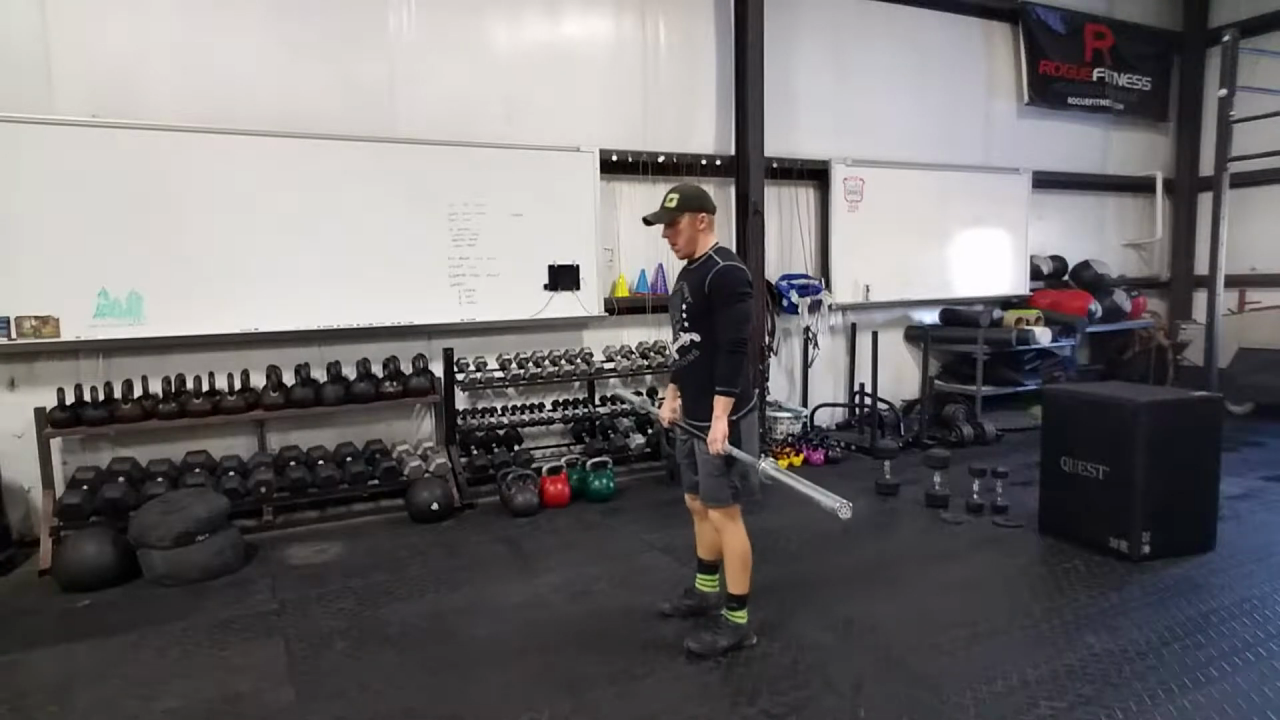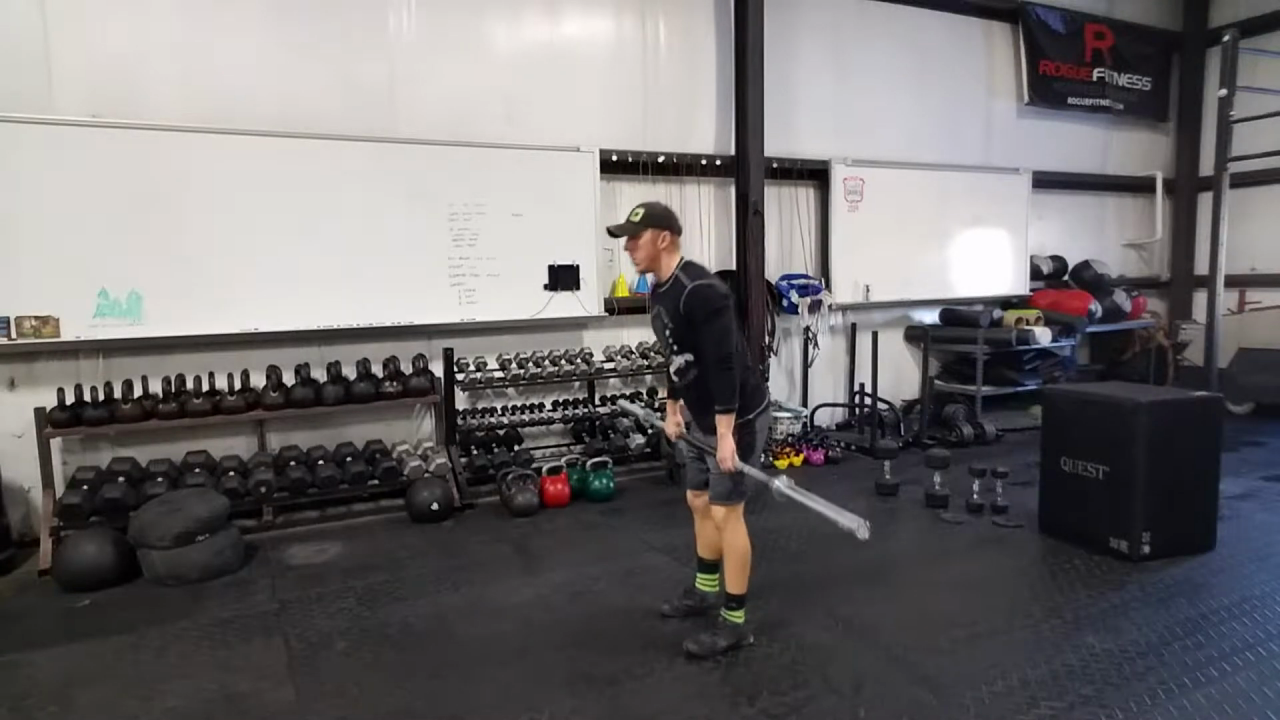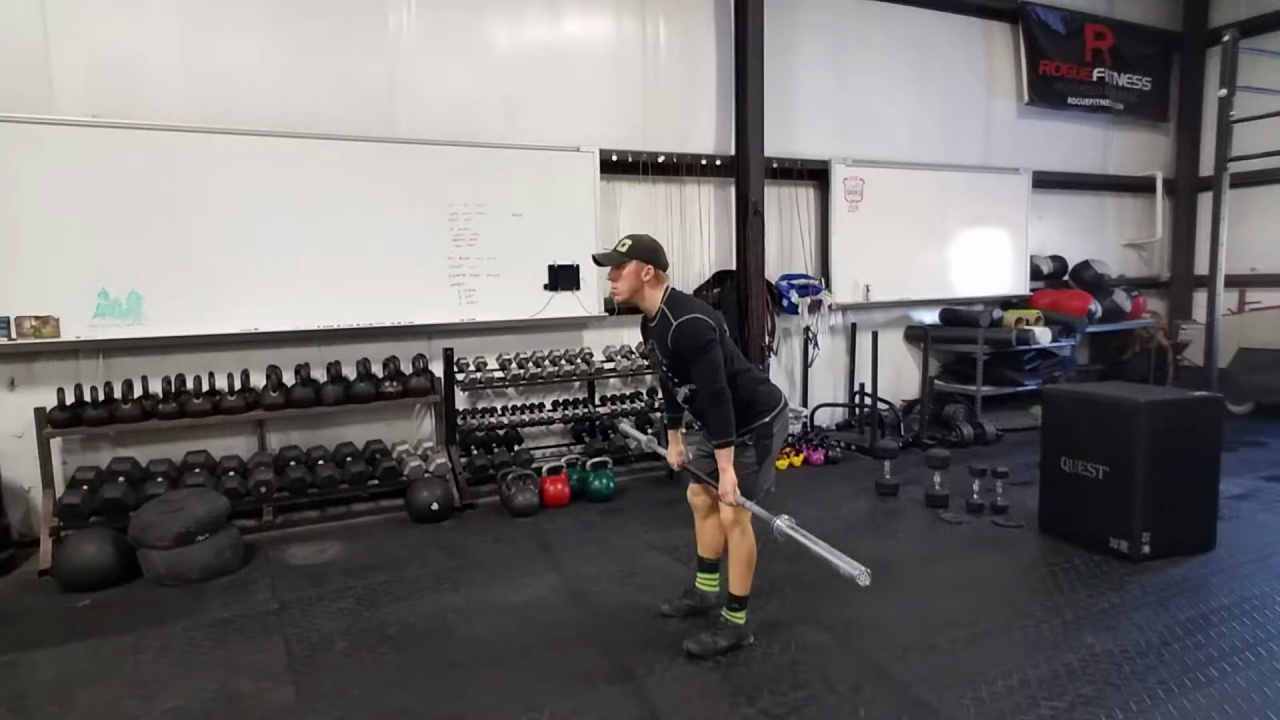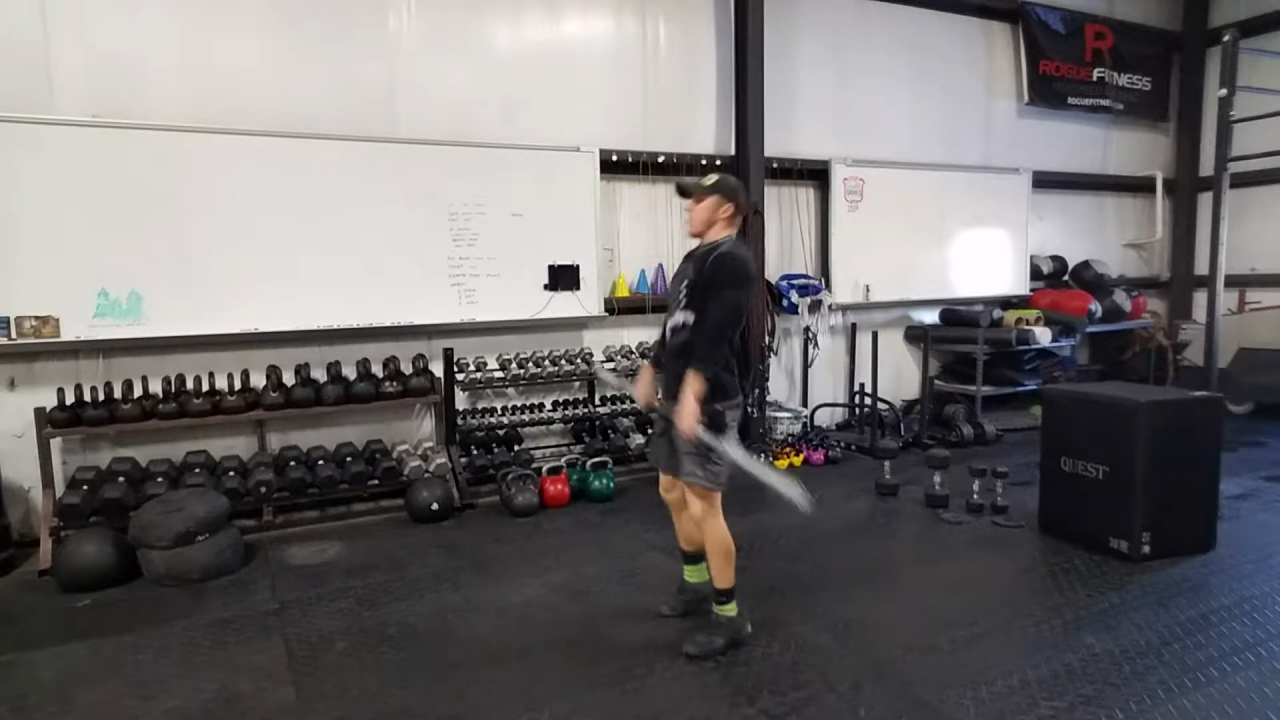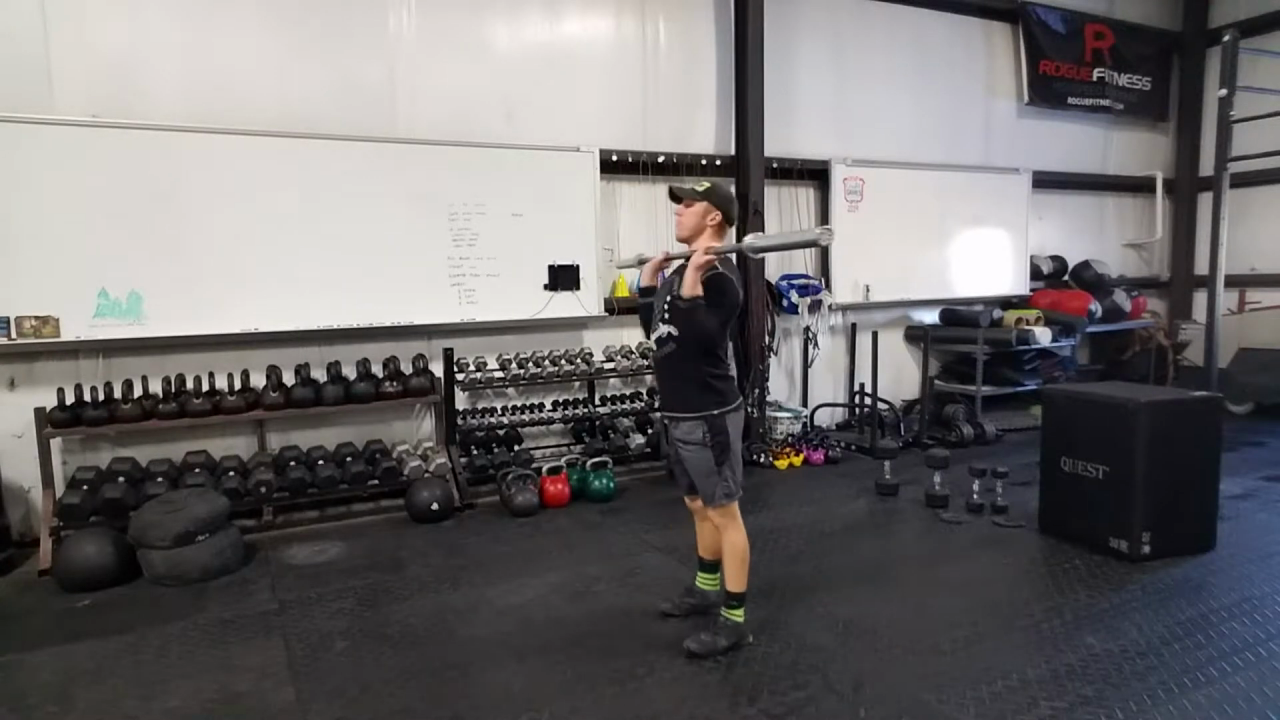
dt=0.4s
person 1, frame 1
left shoulder: (727, 274)
right shoulder: (688, 273)
left elbow: (735, 351)
left wrist: (721, 418)
right wrist: (671, 395)
left hip: (723, 417)
right hip: (692, 415)
left knee: (723, 513)
right knee: (698, 506)
left ankle: (737, 621)
right ankle: (705, 591)
person 1, frame 2
left shoulder: (701, 291)
right shoulder: (661, 291)
left elbow: (724, 365)
left wrist: (727, 433)
right wrist: (673, 409)
left hip: (737, 417)
right hip: (701, 417)
left knee: (724, 511)
right knee: (699, 503)
left ankle: (734, 621)
right ankle: (706, 591)
person 1, frame 3
left shoulder: (688, 324)
right shoulder: (652, 323)
left elbow: (716, 396)
right elbow: (672, 385)
left wrist: (727, 467)
right wrist: (675, 438)
left hip: (756, 420)
right hip: (723, 421)
left knee: (734, 513)
right knee: (700, 498)
left ankle: (734, 623)
right ankle: (705, 592)
person 1, frame 4
left shoulder: (730, 261)
right shoulder: (698, 258)
left elbow: (717, 332)
left wrist: (691, 397)
right wrist: (649, 371)
left hip: (708, 403)
right hip: (676, 398)
left knee: (701, 506)
right knee: (672, 491)
left ankle: (728, 617)
right ankle: (696, 585)
person 1, frame 5
left shoulder: (716, 277)
right shoulder: (680, 272)
left elbow: (700, 340)
right elbow: (656, 328)
left wrist: (692, 282)
right wrist: (651, 280)
left hip: (709, 415)
right hip: (677, 411)
left knee: (723, 513)
right knee: (699, 506)
left ankle: (733, 620)
right ankle: (705, 590)
